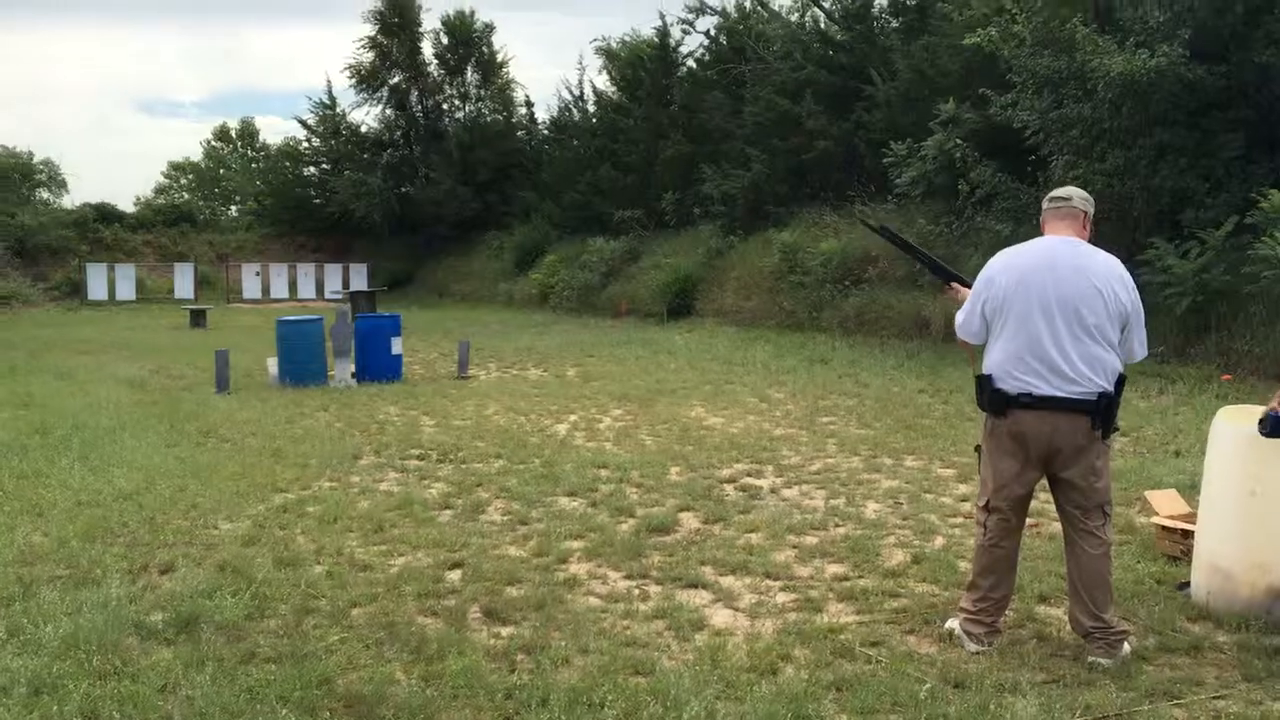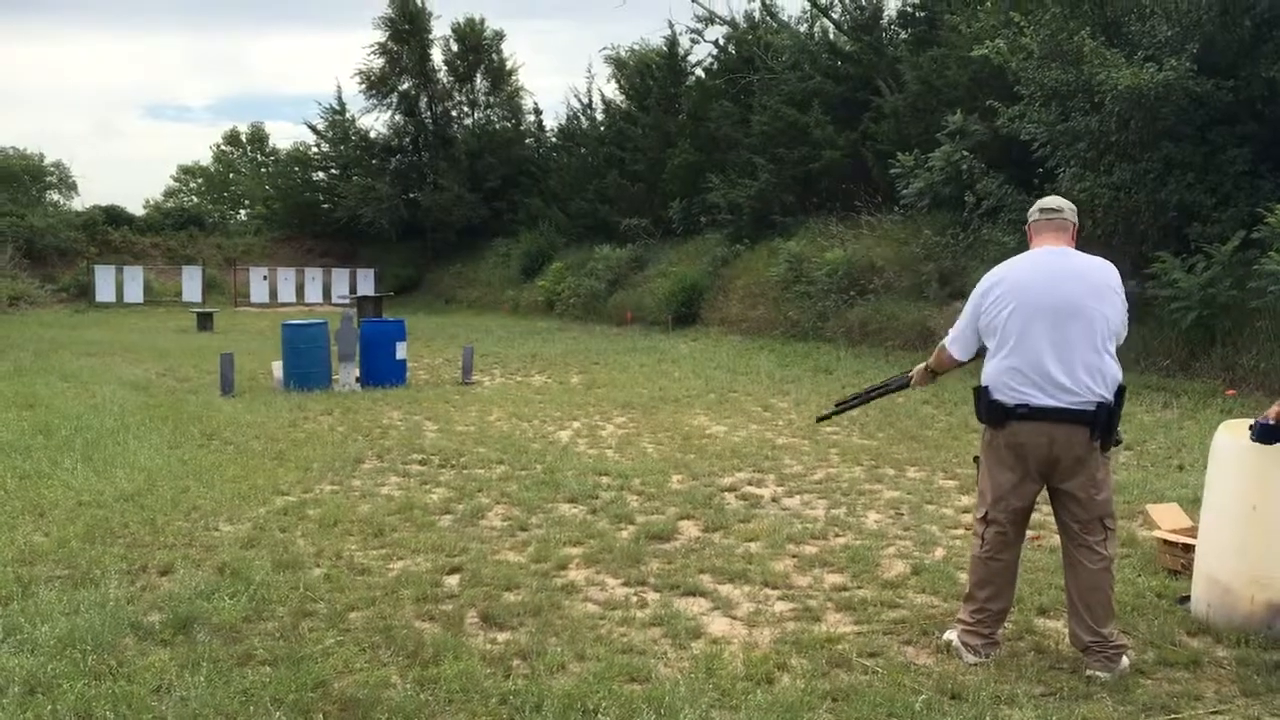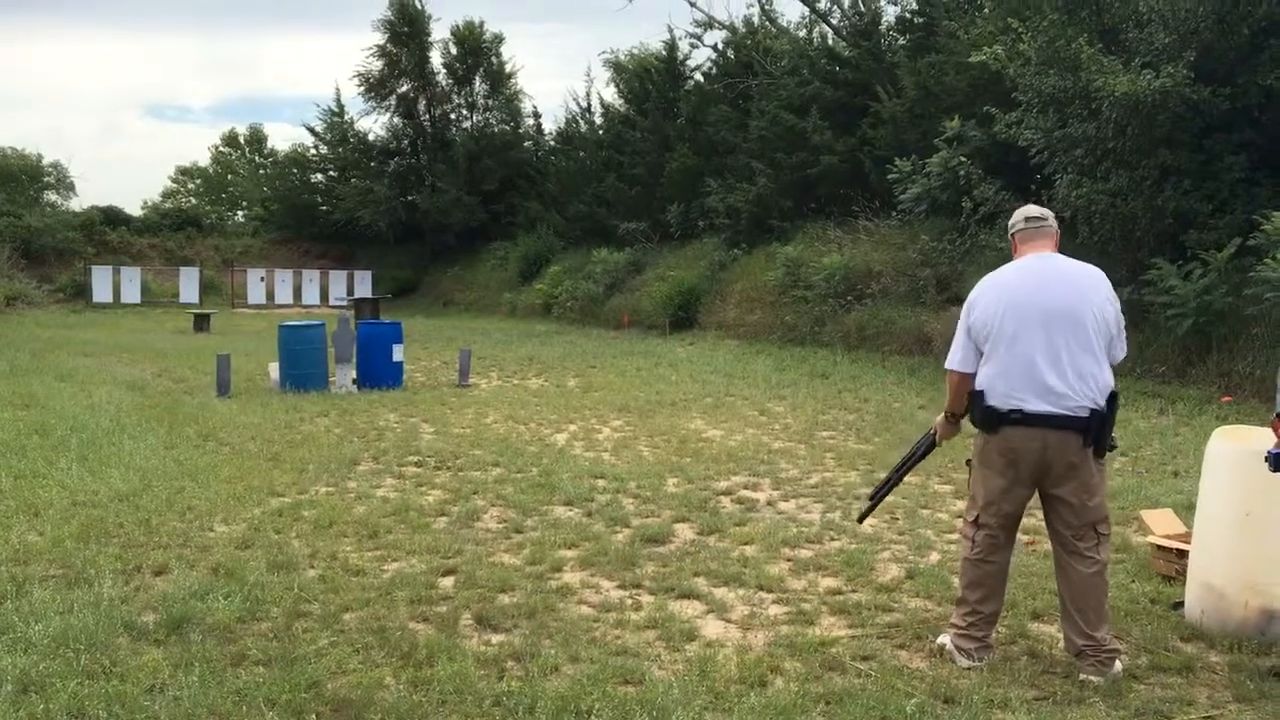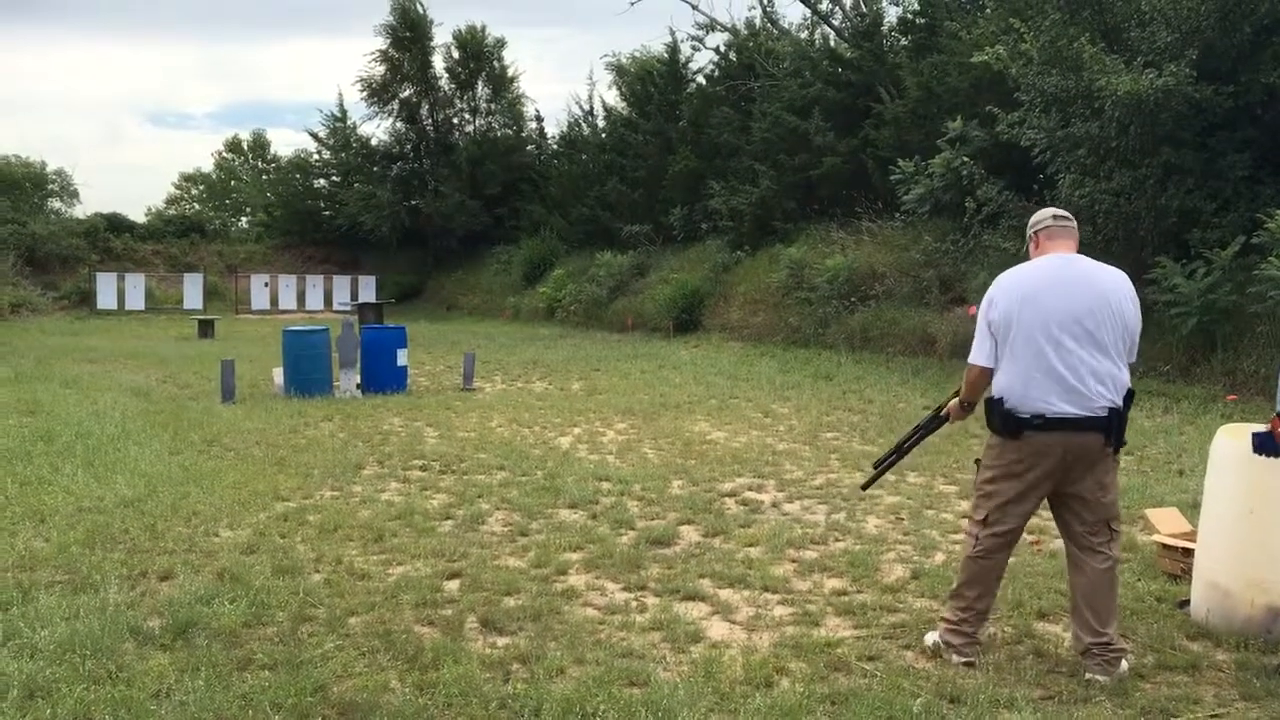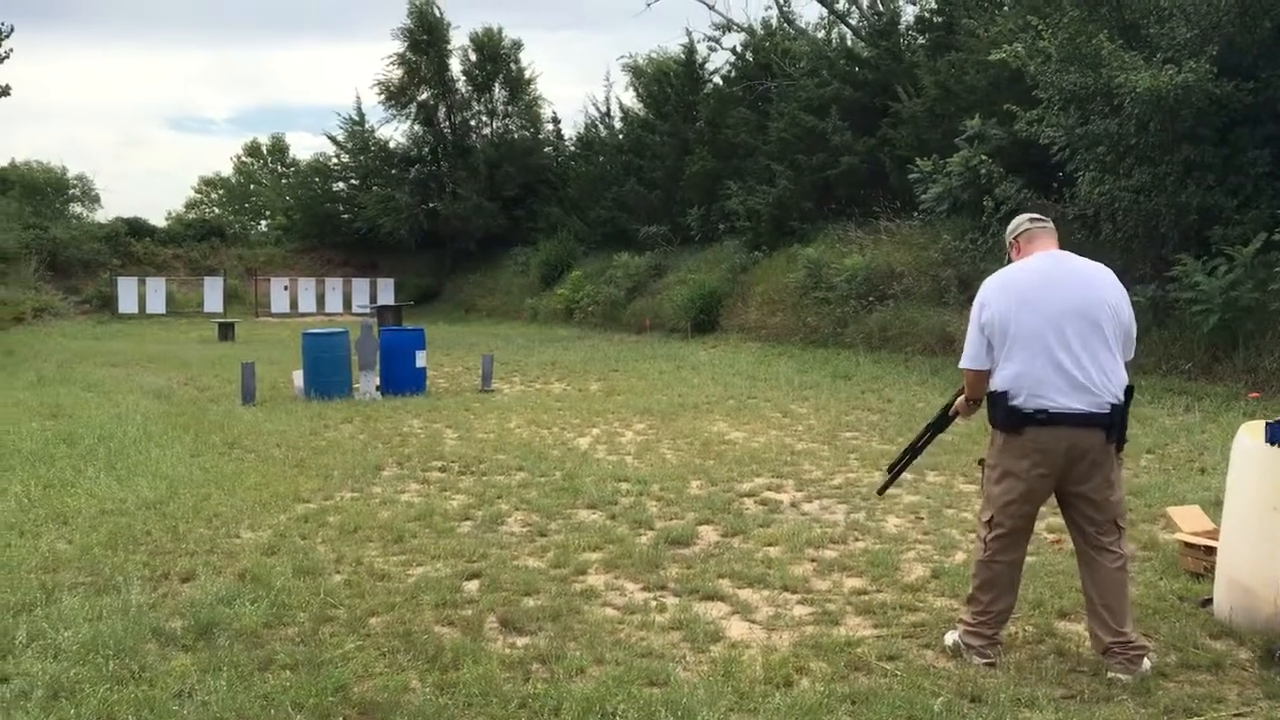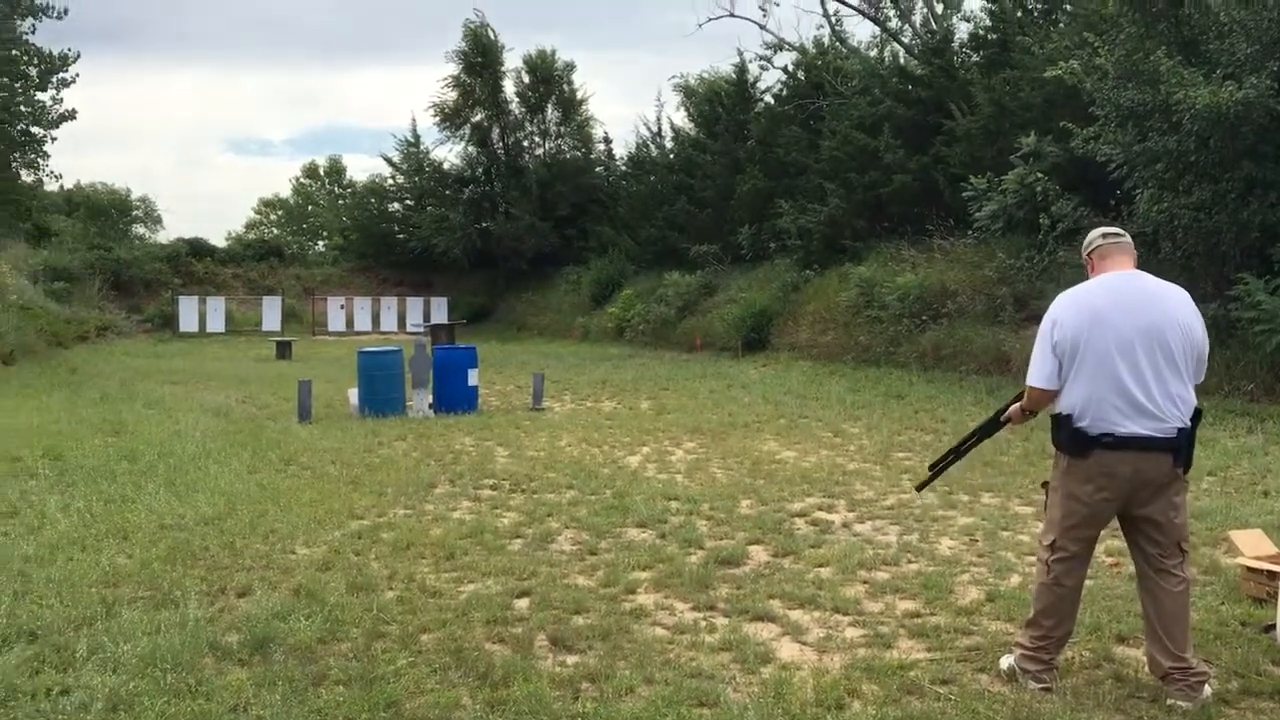
dt=0.5s
person 1, frame 1
left shoulder: (1004, 263)
right shoulder: (1111, 270)
left elbow: (969, 334)
right elbow: (1133, 351)
left wrist: (966, 301)
left hip: (1013, 415)
right hip: (1084, 420)
left knee: (997, 522)
right knee: (1089, 528)
left ankle: (978, 625)
right ankle: (1102, 637)
person 1, frame 2
left shoulder: (1000, 278)
right shoulder: (1105, 274)
left elbow: (957, 350)
left wrist: (929, 369)
left hip: (1012, 427)
right hip: (1083, 429)
left knee: (996, 533)
right knee: (1090, 540)
left ankle: (977, 637)
right ankle: (1101, 650)
person 1, frame 3
left shoulder: (990, 287)
right shoulder: (1095, 281)
left elbow: (961, 370)
right elbow: (1114, 354)
left wrist: (951, 417)
left hip: (1005, 433)
right hip: (1076, 435)
left knee: (986, 538)
right knee: (1083, 545)
left ankle: (970, 641)
right ankle: (1095, 655)
person 1, frame 4
left shoulder: (1009, 283)
right shoulder: (1117, 283)
left elbow: (980, 366)
right elbow: (1126, 356)
left wrist: (965, 403)
left hip: (1022, 434)
right hip: (1094, 435)
left knee: (987, 536)
right knee: (1094, 544)
left ankle: (959, 636)
right ankle: (1102, 654)
person 1, frame 5
left shoulder: (998, 285)
right shoulder: (1105, 279)
left elbow: (976, 369)
right elbow: (1125, 353)
left wrist: (970, 401)
left hip: (1024, 432)
right hip: (1096, 431)
left knee: (1000, 537)
right knee: (1103, 541)
left ankle: (979, 638)
right ankle: (1122, 651)
person 1, frame 6
left shoulder: (1070, 304)
right shoulder: (1180, 301)
left elbow: (1042, 391)
right elbow: (1195, 377)
left wrist: (1023, 410)
left hip: (1090, 455)
right hip: (1163, 456)
left knee: (1062, 559)
right knee: (1166, 566)
left ankle: (1035, 662)
right ankle: (1182, 678)
